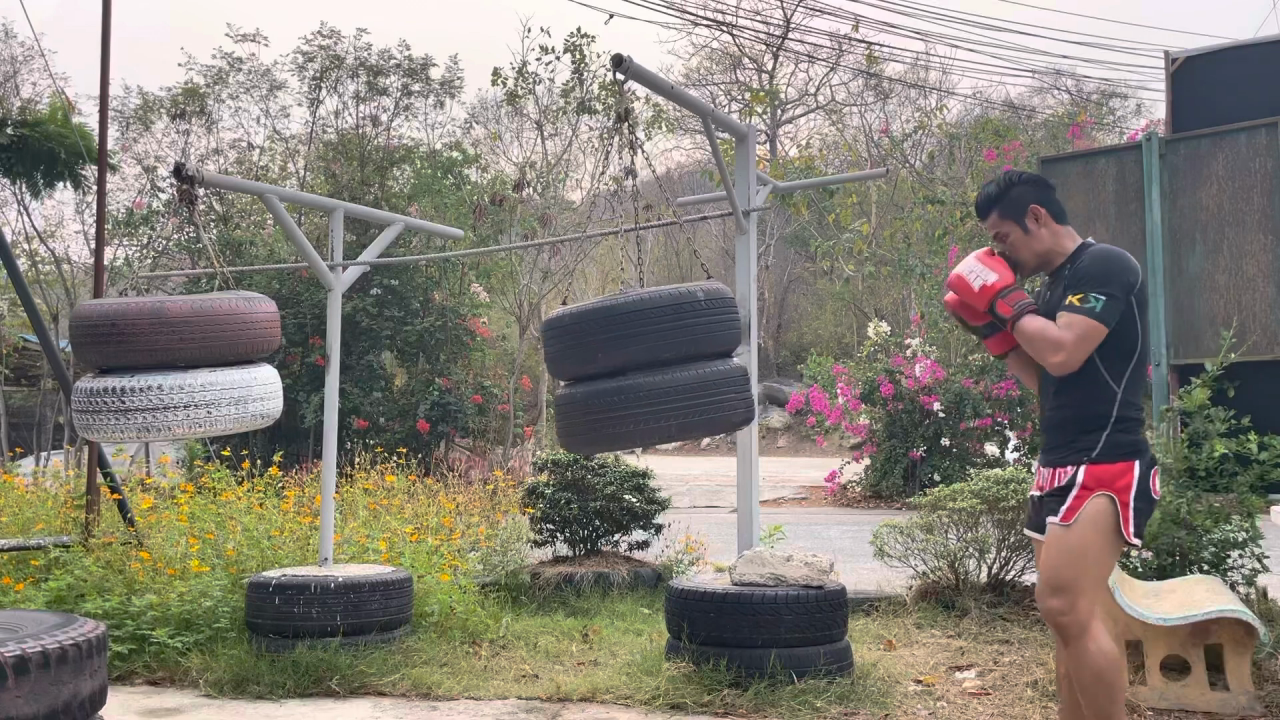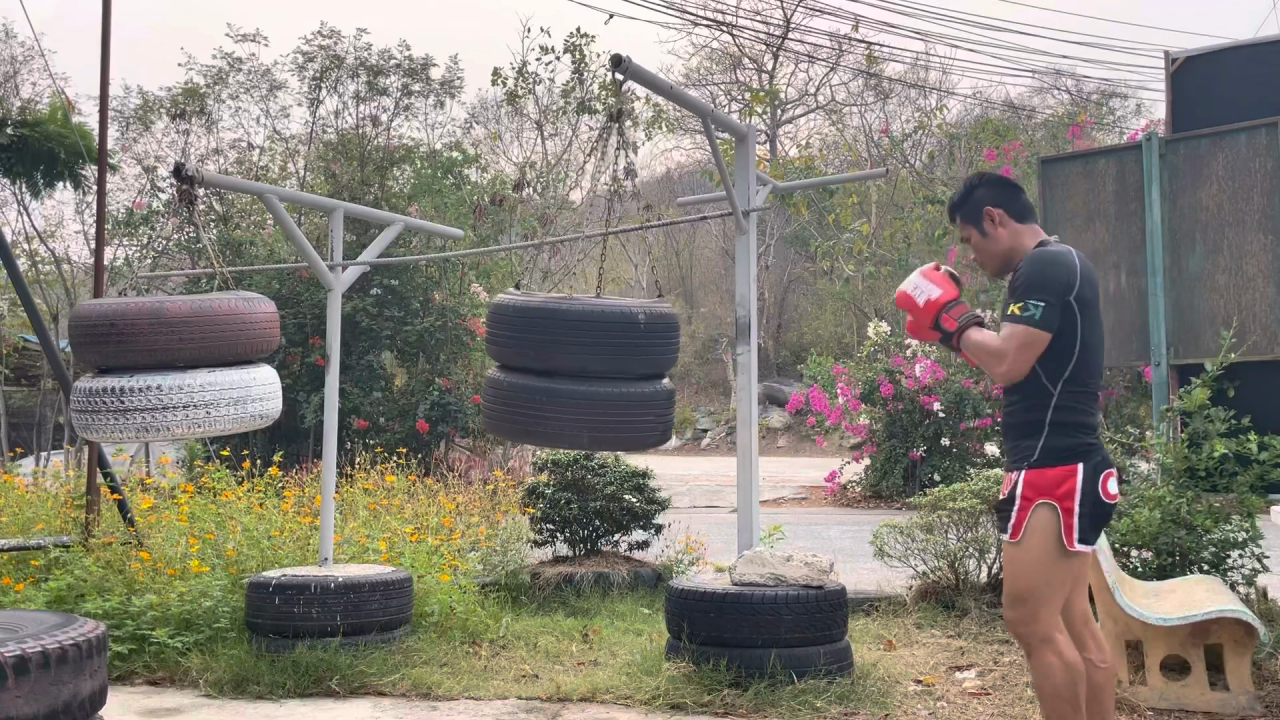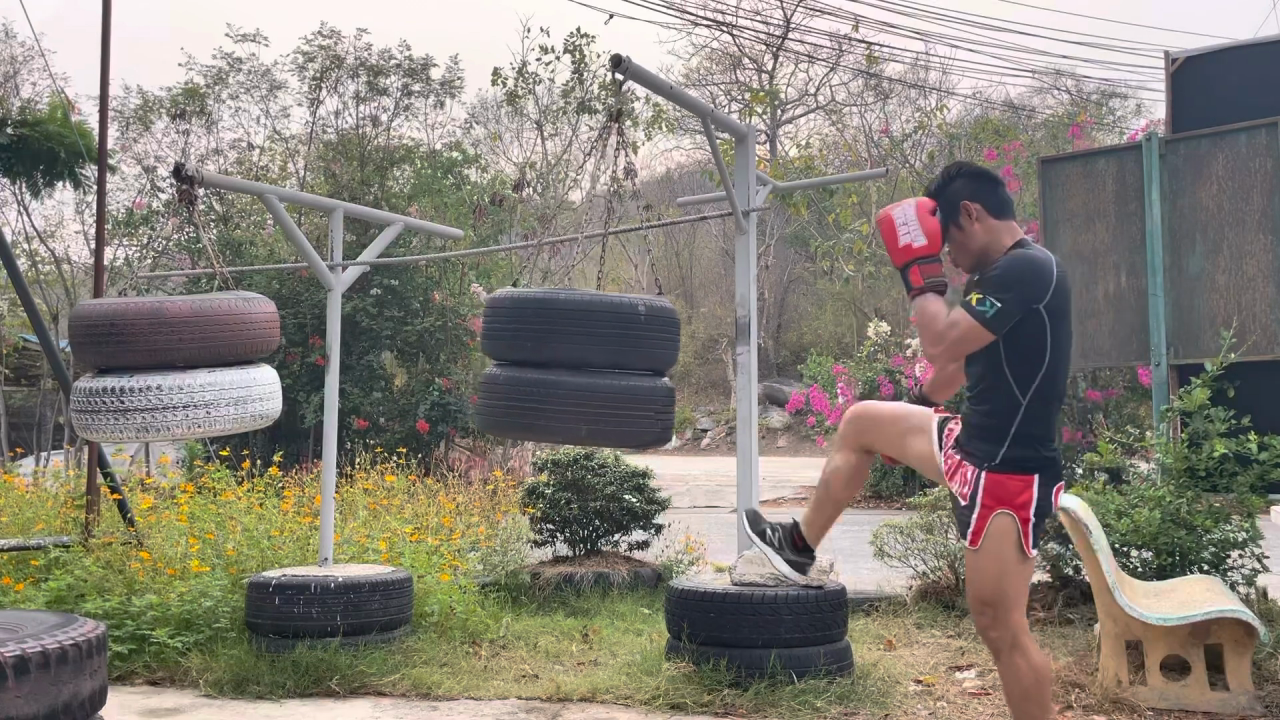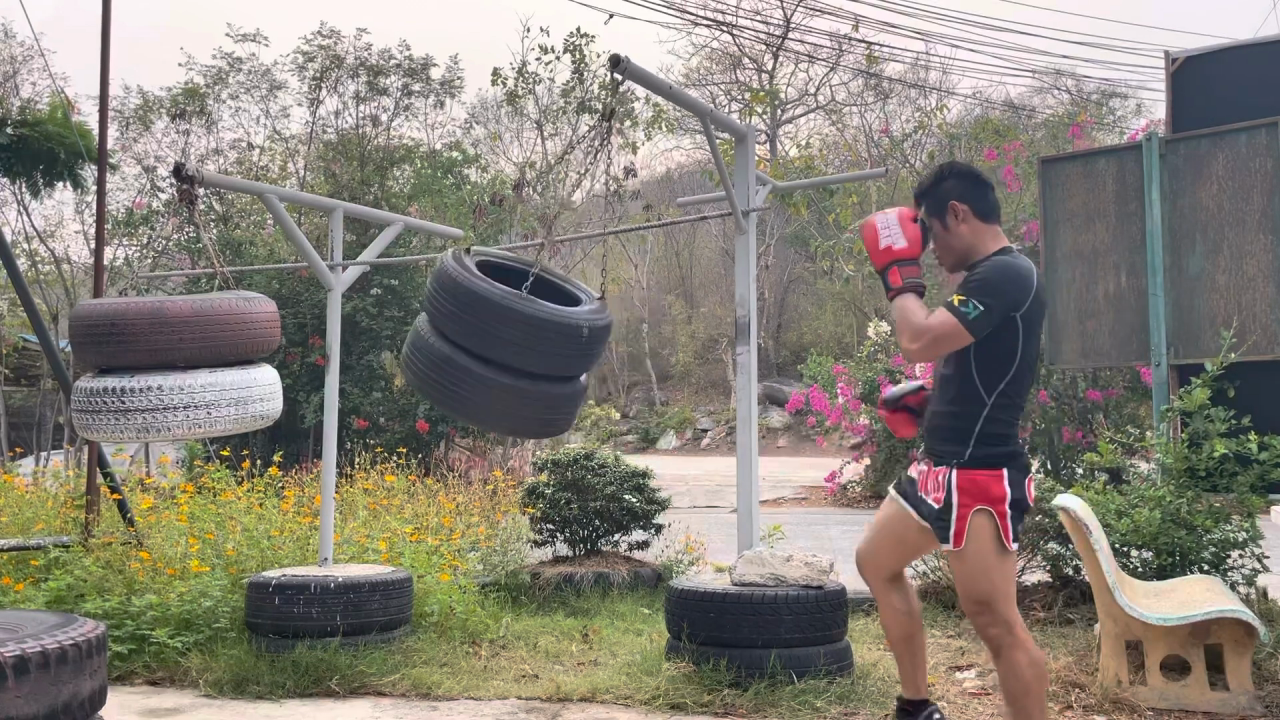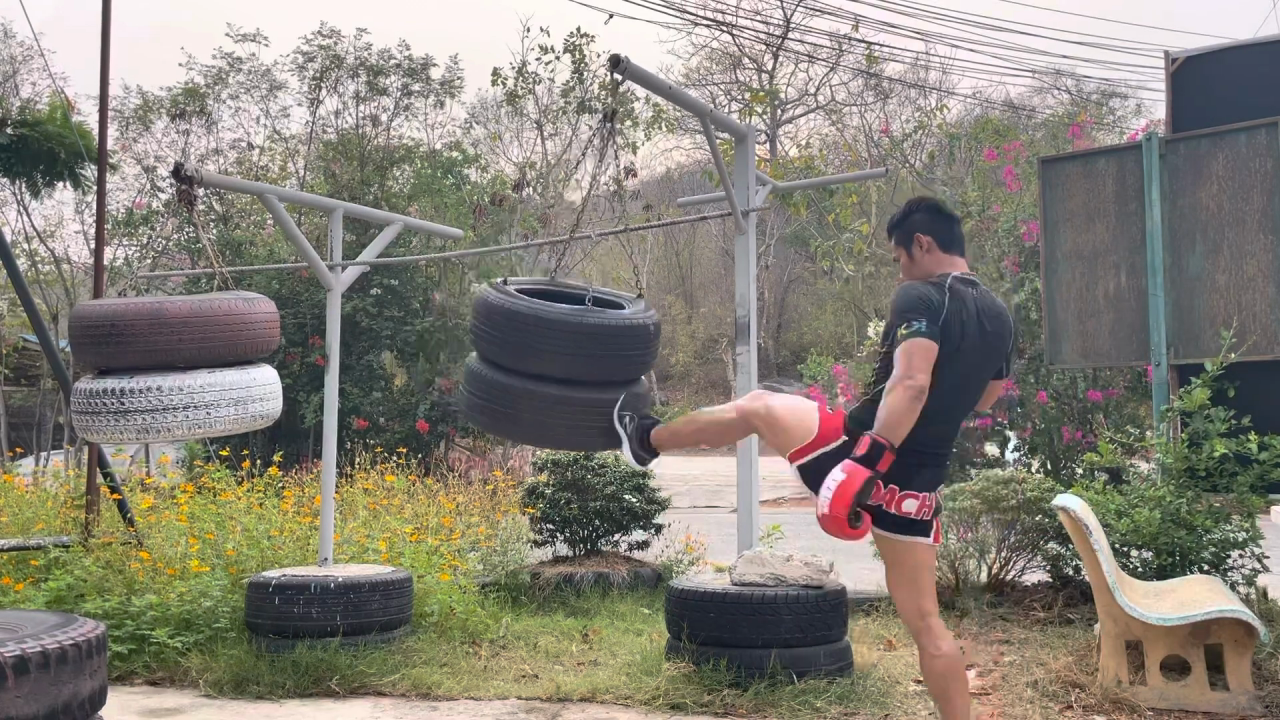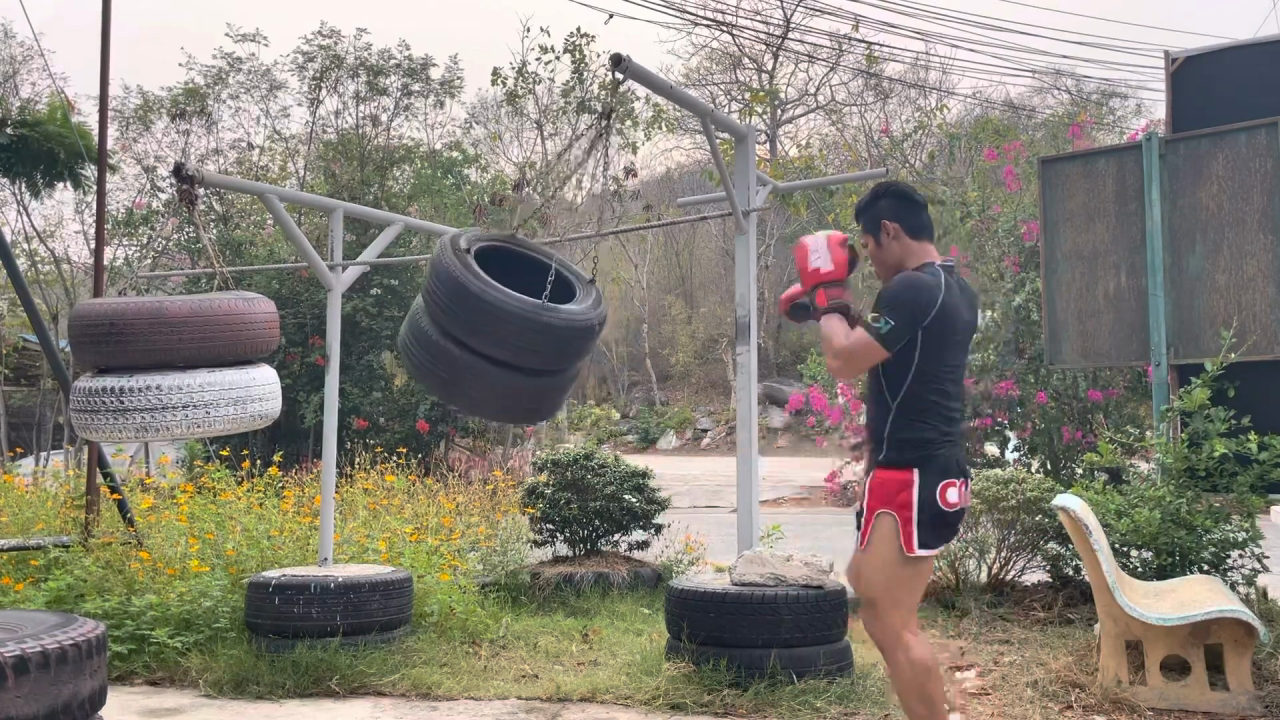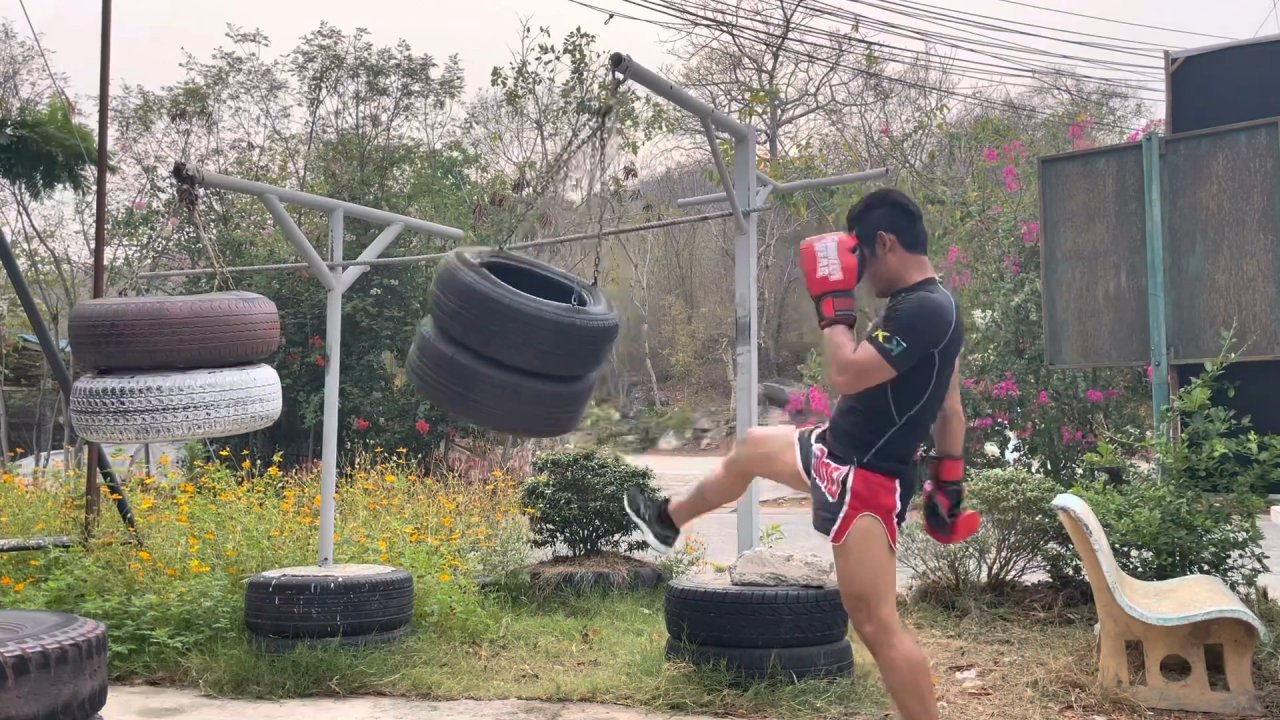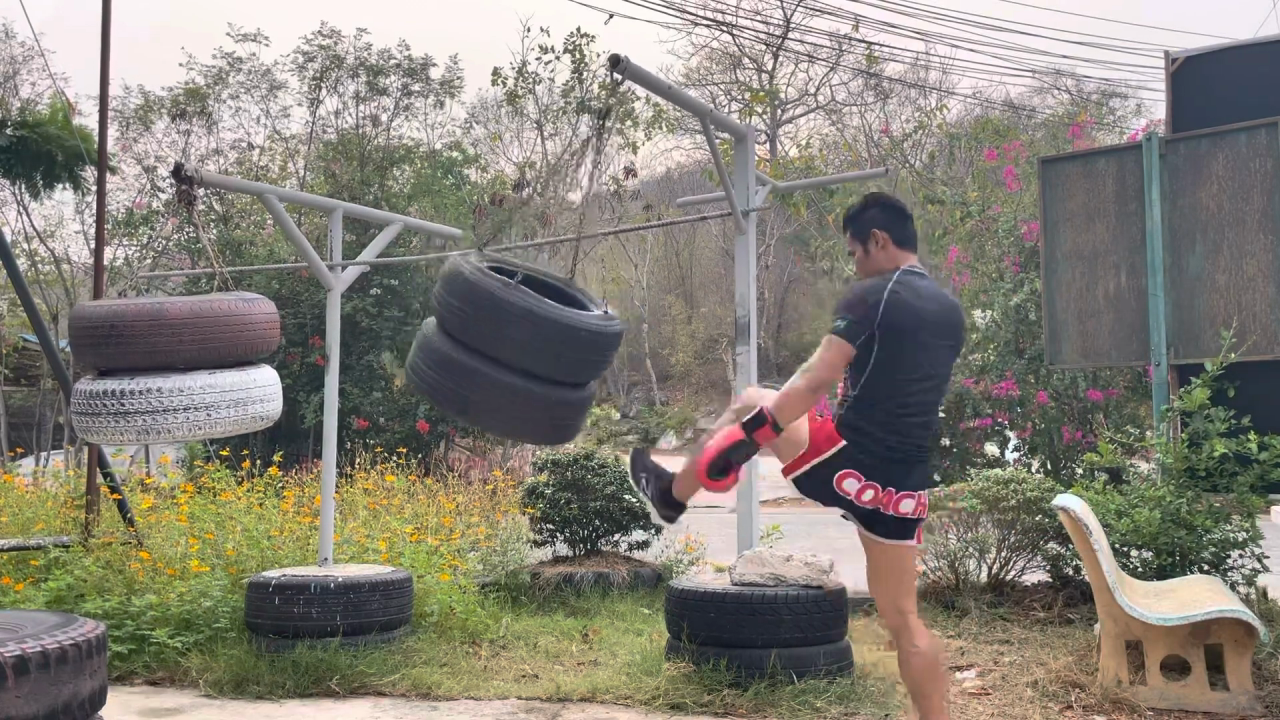
dt=0.5s
person 1, frame 1
left shoulder: (1105, 265)
right shoulder: (1055, 282)
left elbow: (1064, 354)
left wrist: (1003, 301)
right wrist: (994, 327)
left hip: (1105, 469)
right hip: (1060, 469)
left knee: (1071, 613)
right knee: (1065, 615)
person 1, frame 2
left shoulder: (1048, 267)
right shoulder: (1048, 270)
left elbow: (1007, 363)
right elbow: (1019, 368)
left wrist: (949, 314)
right wrist: (956, 323)
left hip: (1055, 473)
right hip: (1051, 470)
left knee: (1031, 622)
right knee: (1071, 622)
person 1, frame 3
left shoulder: (1030, 270)
right shoulder: (1008, 268)
left elbow: (944, 346)
right elbow: (956, 362)
left wrist: (917, 267)
right wrist: (925, 404)
left hip: (1007, 473)
right hip: (970, 441)
left knee: (1000, 626)
right knee: (860, 421)
right ankle: (801, 543)
person 1, frame 4
left shoulder: (1007, 277)
right shoulder: (996, 274)
left elbow: (918, 343)
left wrist: (898, 270)
right wrist: (931, 397)
left hip: (977, 476)
right hip: (943, 465)
left knee: (995, 624)
right knee: (875, 561)
person 1, frame 5
left shoulder: (921, 298)
right shoulder: (1001, 319)
left elbow: (911, 381)
right elbow: (987, 400)
left wrist: (868, 461)
left hip: (860, 450)
right hip: (919, 486)
left knee: (752, 408)
right knee: (925, 622)
left ankle: (649, 438)
person 1, frame 6
left shoulder: (911, 289)
right shoulder: (954, 291)
left elbow: (844, 361)
left wrist: (823, 293)
right wrist: (839, 309)
left hip: (905, 475)
right hip: (941, 476)
left knee: (892, 626)
right knee: (868, 585)
person 1, frame 7
left shoulder: (926, 311)
right shoulder: (925, 304)
left elbow: (846, 375)
right elbow: (950, 403)
left wrist: (832, 299)
right wrist: (948, 482)
left hip: (866, 479)
right hip: (834, 450)
left knee: (877, 622)
right knee: (751, 444)
right ankle: (670, 519)
person 1, frame 8
left shoulder: (873, 294)
right shoulder: (951, 311)
left elbow: (817, 376)
left wrist: (747, 433)
left hip: (845, 456)
right hip: (907, 482)
left knee: (749, 403)
right knee: (902, 616)
left ankle: (672, 494)
